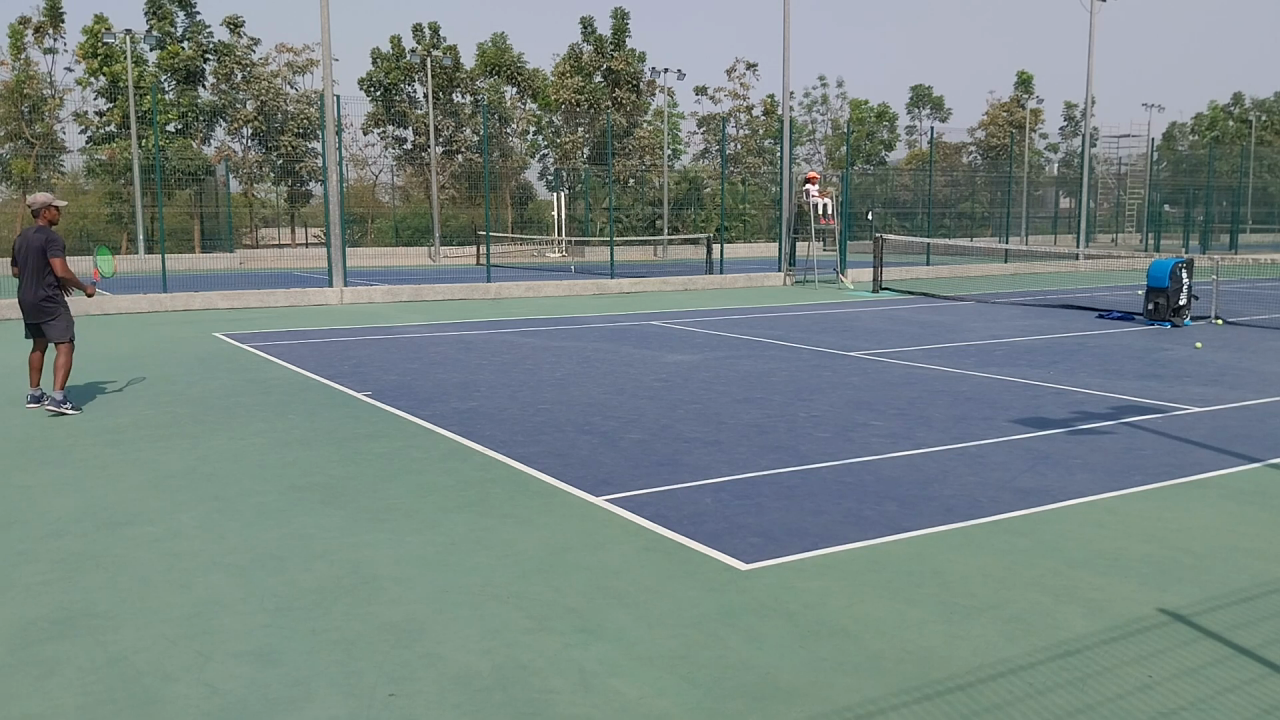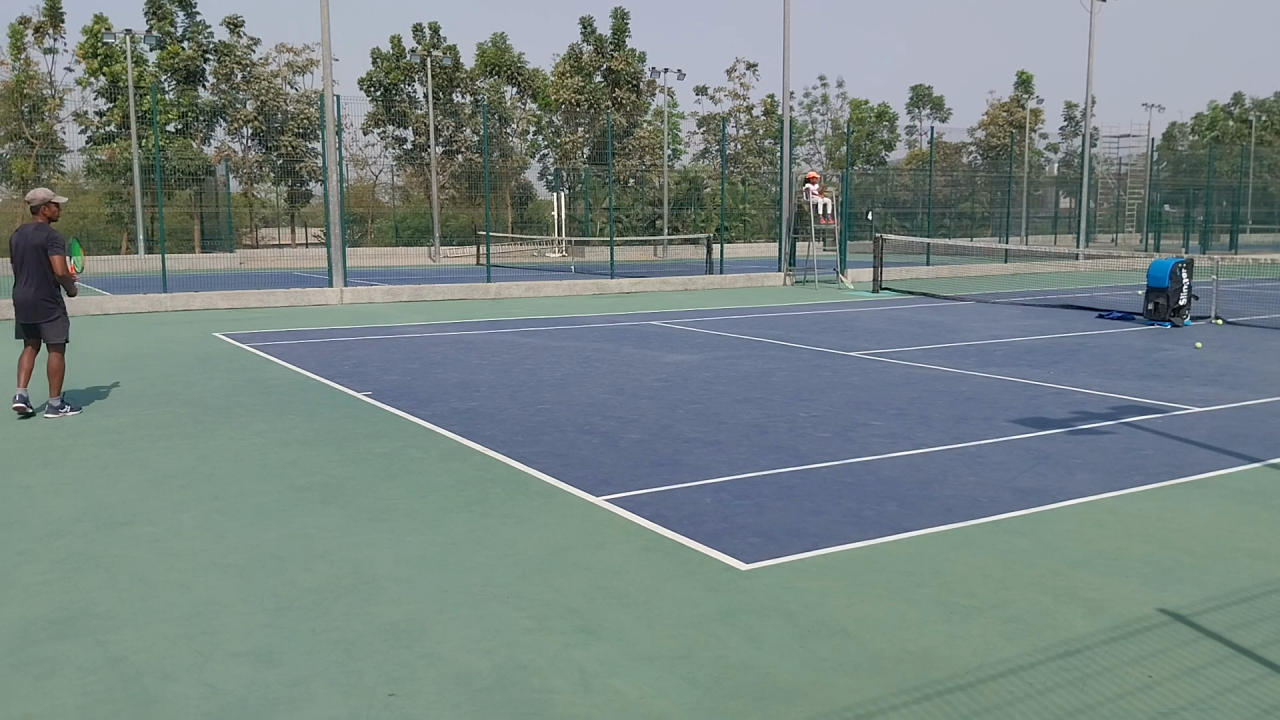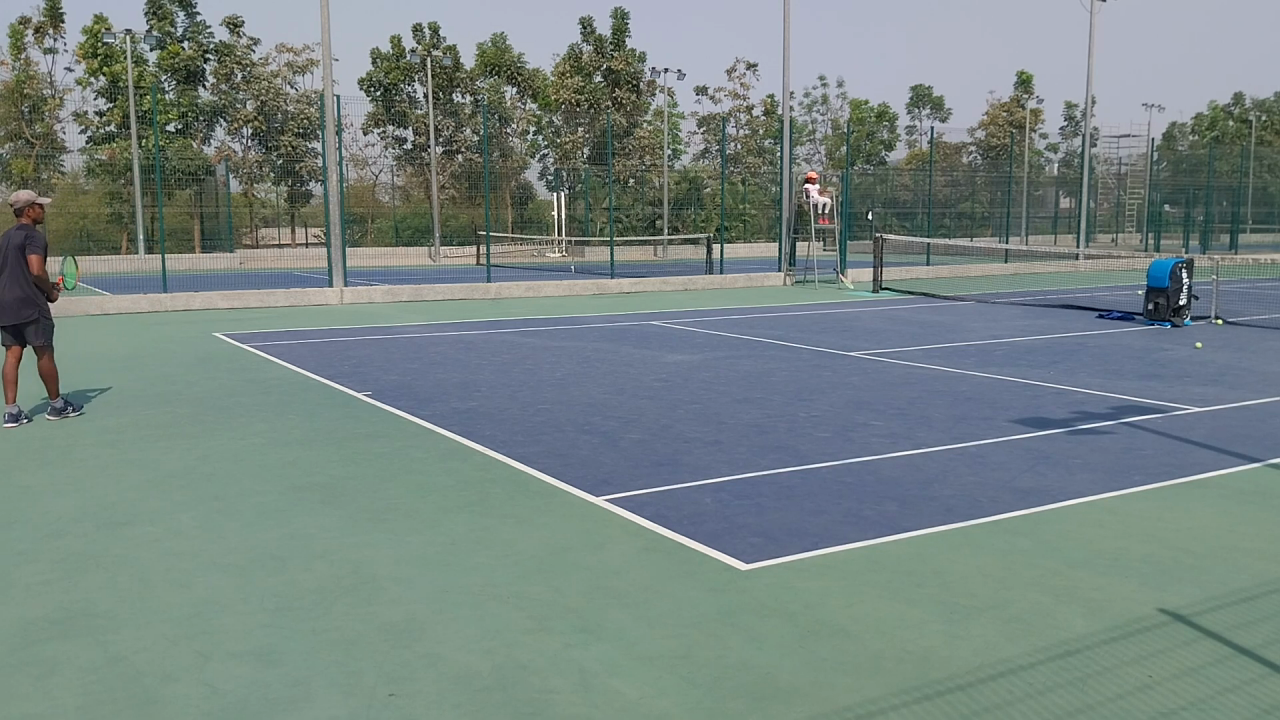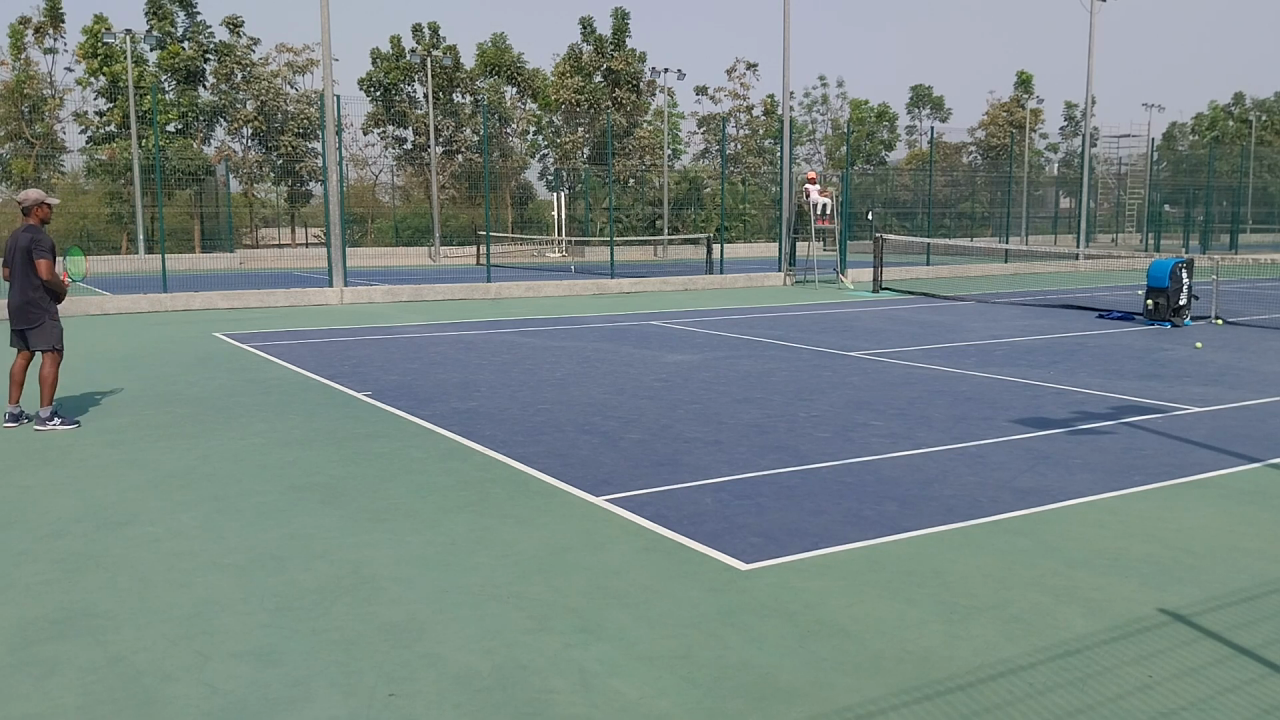
dt=0.4s
person 1, frame 1
left shoulder: (20, 238)
right shoulder: (51, 238)
left elbow: (16, 271)
right elbow: (62, 271)
right wrist: (85, 288)
left hip: (27, 301)
right hip: (50, 302)
left knee: (39, 346)
right knee: (65, 346)
left ankle: (35, 394)
right ankle: (58, 398)
person 1, frame 2
left shoulder: (17, 235)
right shoulder: (51, 236)
right elbow: (60, 271)
right wrist: (71, 287)
left hip: (22, 300)
right hip: (48, 302)
left knee: (30, 347)
right knee: (56, 350)
left ankle: (21, 394)
right ankle: (55, 404)
person 1, frame 3
right shoulder: (33, 235)
right elbow: (37, 271)
left wrist: (44, 287)
right wrist: (51, 291)
right hip: (29, 304)
right knee: (44, 353)
right ankle: (57, 403)
person 1, frame 4
left shoulder: (15, 236)
right shoulder: (39, 237)
left elbow: (7, 274)
right elbow: (46, 275)
right wrist: (62, 289)
left hip: (18, 304)
right hip: (39, 306)
left knee: (23, 356)
right knee: (52, 356)
left ankle: (12, 412)
right ankle: (46, 415)
